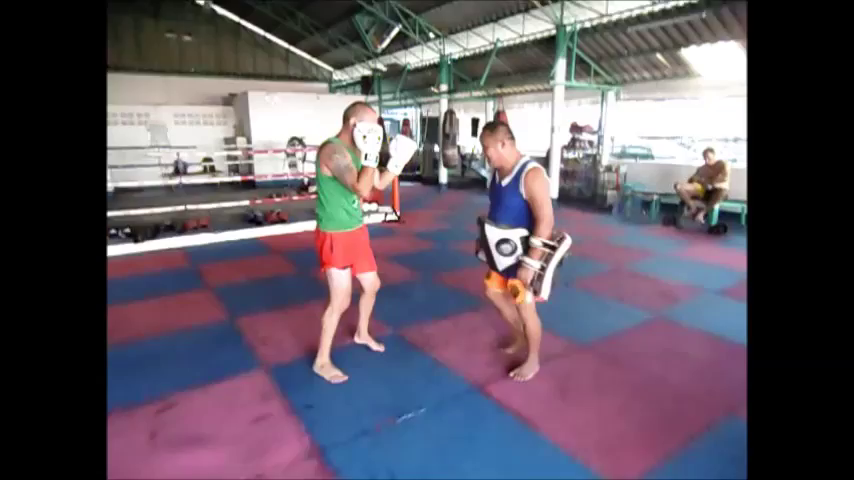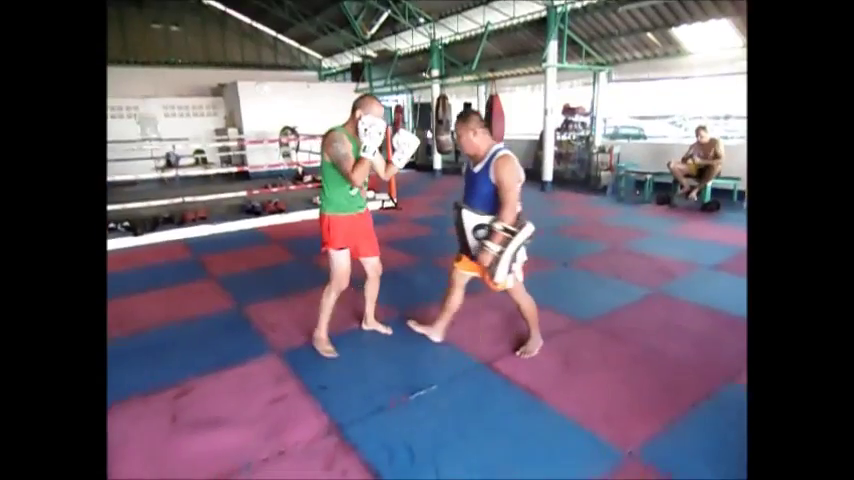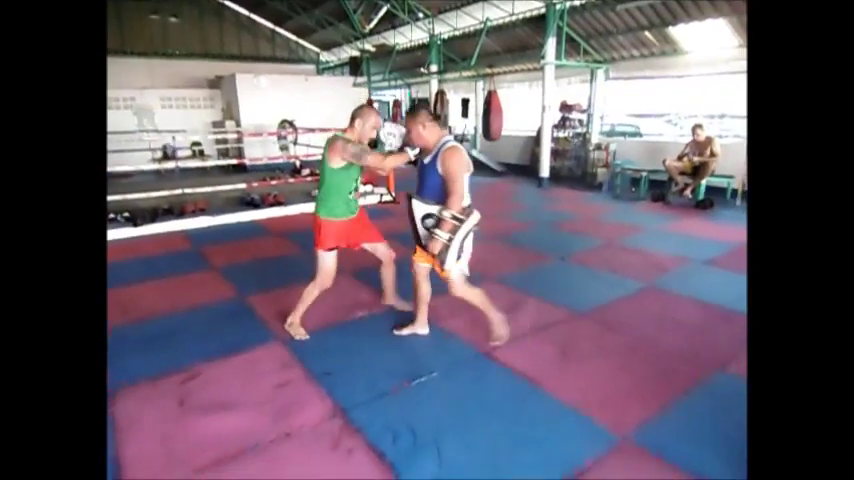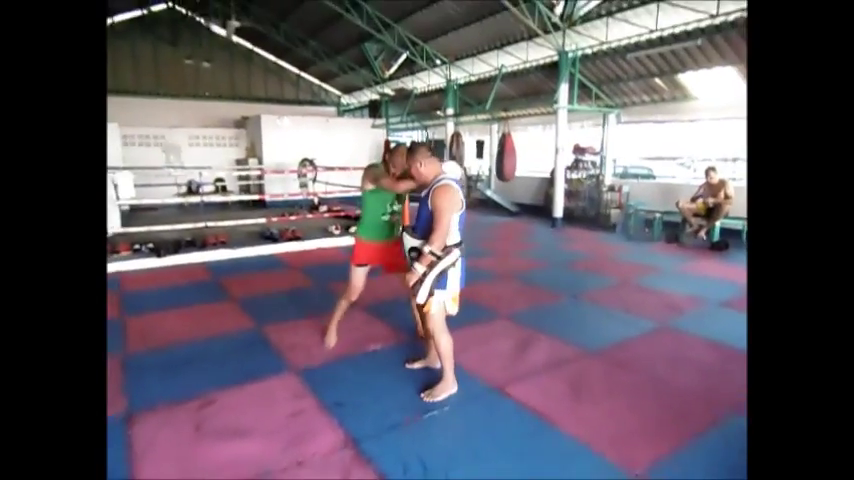
dt=0.3s
person 1, frame 1
left shoulder: (532, 175)
right shoulder: (498, 172)
left elbow: (545, 222)
left wrist: (530, 263)
left hip: (526, 254)
left knee: (525, 310)
right knee: (495, 294)
left ankle: (532, 360)
right ankle: (523, 337)
person 1, frame 2
left shoulder: (503, 162)
right shoulder: (472, 160)
left elbow: (509, 209)
left wrist: (491, 248)
left hip: (500, 240)
left knee: (516, 293)
right knee: (457, 279)
left ankle: (535, 336)
right ankle: (438, 329)
person 1, frame 3
left shoulder: (451, 153)
right shoulder: (429, 152)
left elbow: (456, 198)
left hip: (452, 230)
left knee: (456, 288)
right knee: (419, 271)
left ankle: (494, 316)
right ankle: (420, 323)
person 1, frame 4
left shoulder: (444, 190)
right shoulder: (434, 186)
left elbow: (440, 235)
left wrist: (418, 268)
right wrist: (420, 263)
left hip: (442, 267)
right hip: (433, 264)
left knee: (435, 323)
right knee: (426, 312)
left ankle: (449, 380)
right ankle: (432, 358)
person 2, frame 1
left shoulder: (358, 150)
right shoulder: (332, 150)
left elbow: (379, 183)
right elbow: (363, 190)
left wrist: (398, 160)
right wrist: (371, 154)
left hip: (356, 230)
right hip: (334, 236)
left knee: (372, 285)
right knee: (341, 300)
left ankle: (362, 334)
person 2, frame 2
left shoulder: (364, 139)
right shoulder: (335, 138)
left elbow: (385, 174)
right elbow: (355, 179)
left wrist: (402, 155)
right wrist: (370, 148)
left hip: (360, 216)
right hip: (336, 218)
left knee: (375, 271)
right knee: (340, 281)
left ankle: (369, 319)
right ankle: (320, 333)
person 2, frame 3
left shoulder: (355, 145)
right shoulder: (341, 146)
left elbow: (378, 166)
right elbow: (385, 164)
right wrist: (414, 150)
left hip: (353, 216)
right hip: (331, 222)
left knee: (388, 255)
right knee: (324, 281)
left ankle: (390, 297)
right ankle: (293, 319)
person 2, frame 4
left shoulder: (400, 178)
right shoulder: (373, 172)
right elbow: (397, 187)
left hip: (392, 242)
right hip: (367, 244)
right knee: (352, 294)
right ankle: (333, 325)
